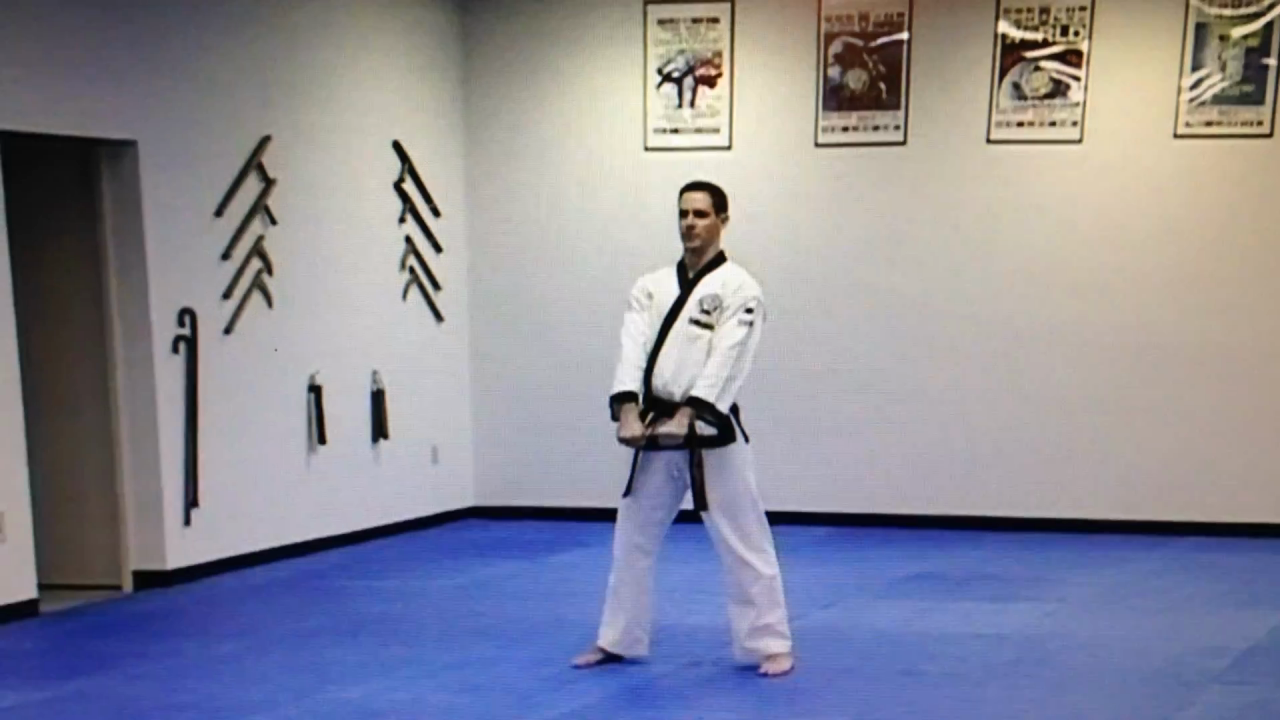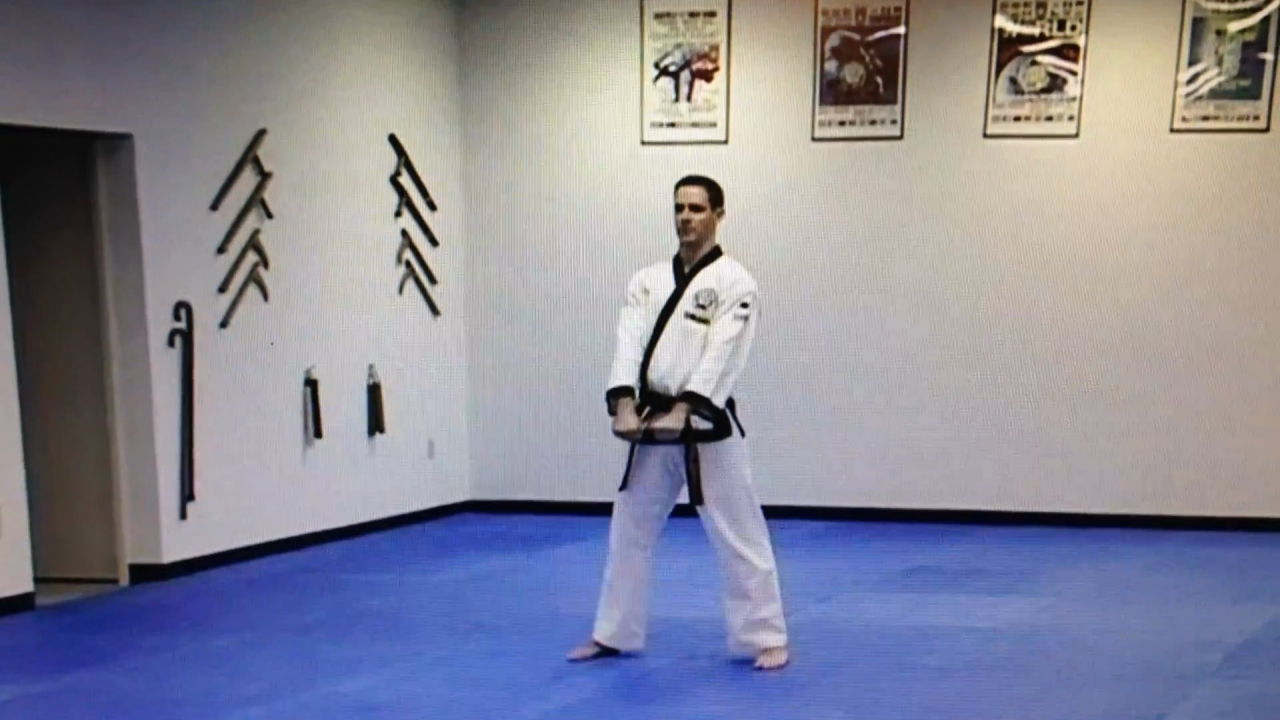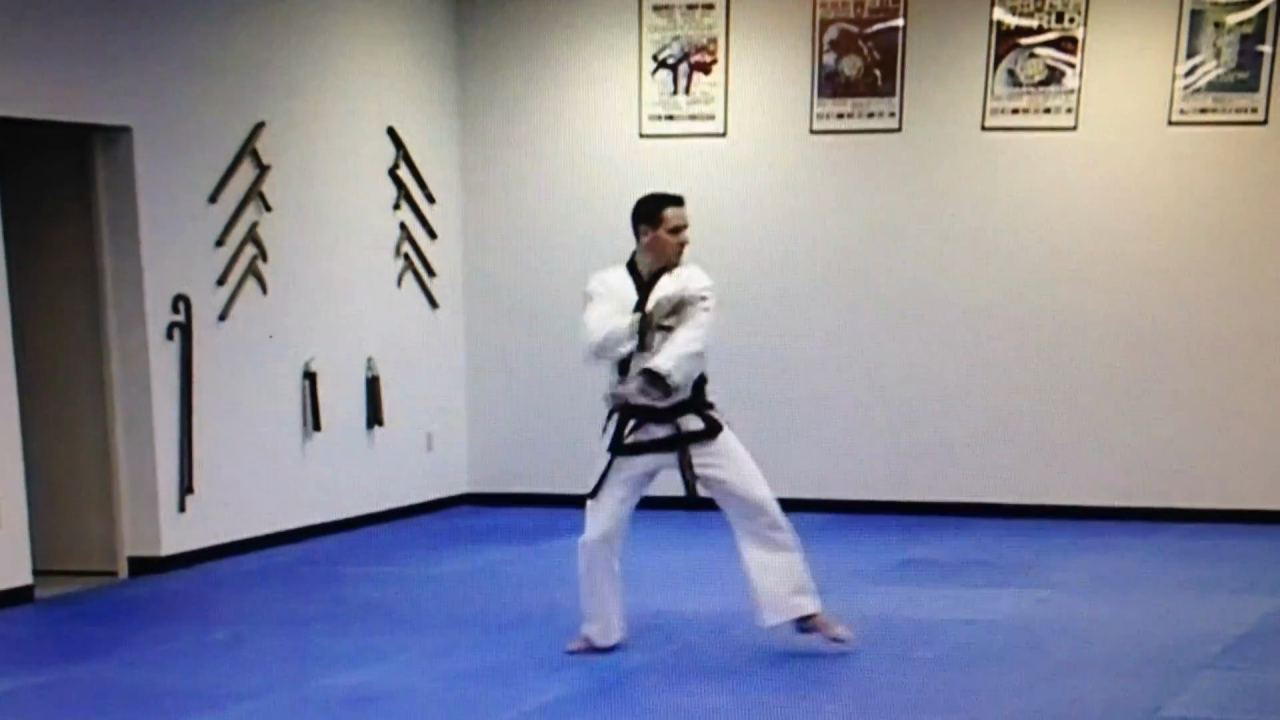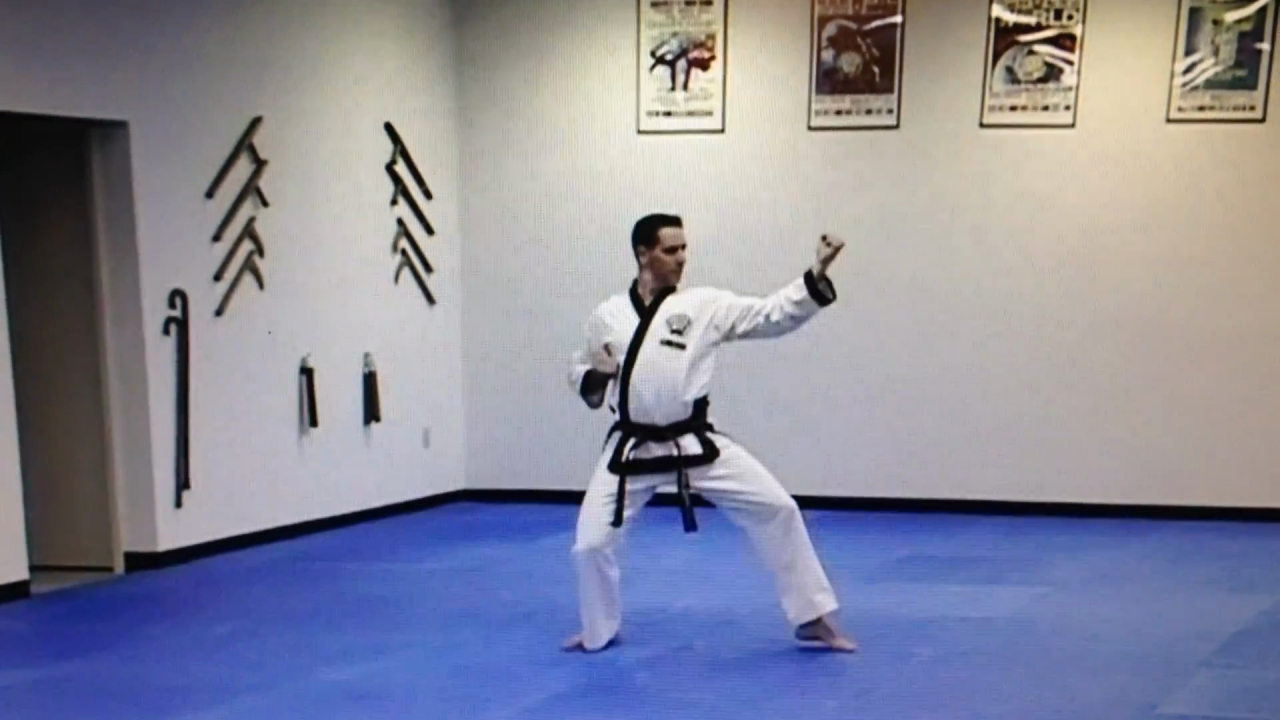
dt=0.5s
person 1, frame 1
left shoulder: (739, 288)
right shoulder: (650, 286)
left elbow: (726, 362)
right elbow: (632, 351)
left wrist: (686, 416)
right wrist: (627, 411)
left hip: (712, 434)
right hip: (655, 433)
left knee: (743, 541)
right knee: (633, 538)
left ankle: (770, 644)
right ankle: (616, 639)
person 1, frame 2
left shoulder: (734, 281)
right shoulder: (646, 280)
left elbow: (723, 355)
right elbow: (628, 344)
left wrist: (684, 410)
right wrist: (623, 404)
left hip: (707, 427)
right hip: (651, 425)
left knee: (739, 536)
right knee: (629, 533)
left ankle: (766, 638)
right ankle: (613, 634)
person 1, frame 3
left shoulder: (695, 283)
right shoulder: (605, 285)
left elbow: (690, 346)
right elbow: (598, 342)
left wrist: (647, 384)
right wrist: (649, 318)
left hip: (694, 424)
right hip: (633, 430)
left knee: (759, 509)
right knee: (599, 534)
left ankle: (804, 612)
right ankle: (601, 630)
person 1, frame 4
left shoulder: (705, 304)
right shoulder: (606, 316)
left elbow: (772, 315)
right elbow: (579, 373)
left wrist: (816, 276)
right wrist: (594, 378)
left hip: (696, 444)
right hip: (631, 448)
left knee: (777, 509)
right knee: (591, 542)
left ankle: (813, 617)
right ankle: (598, 629)
